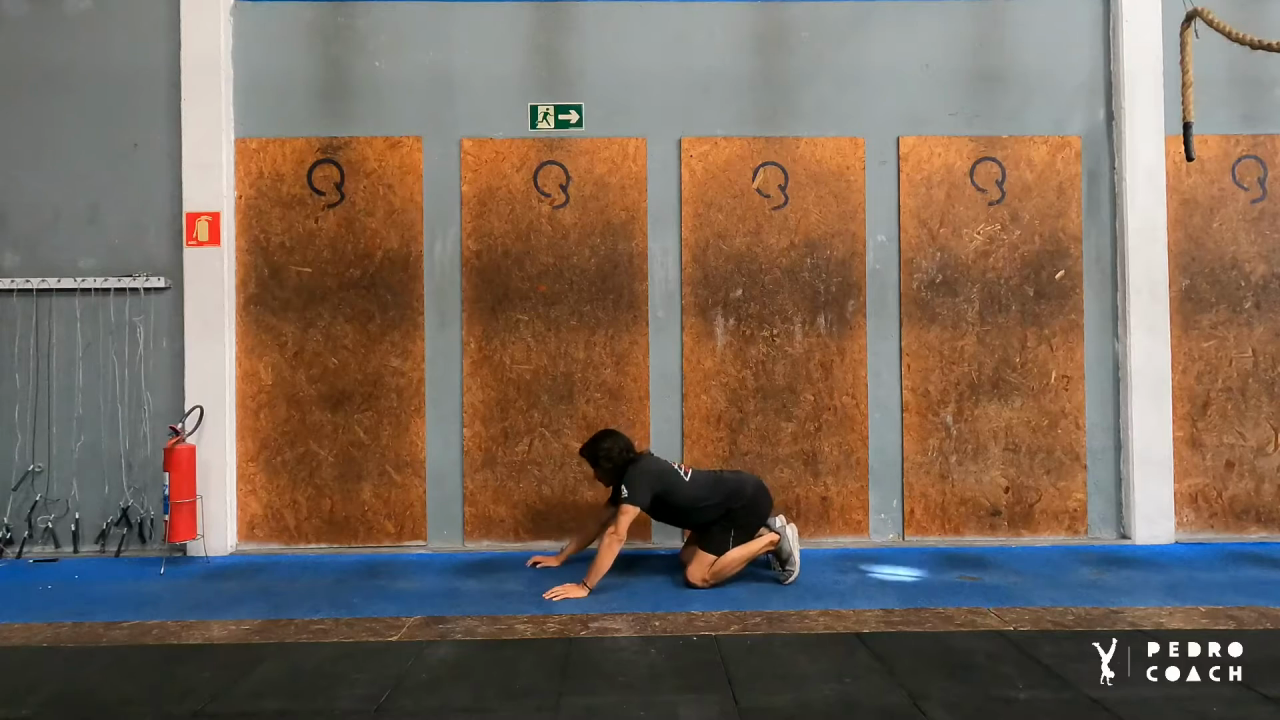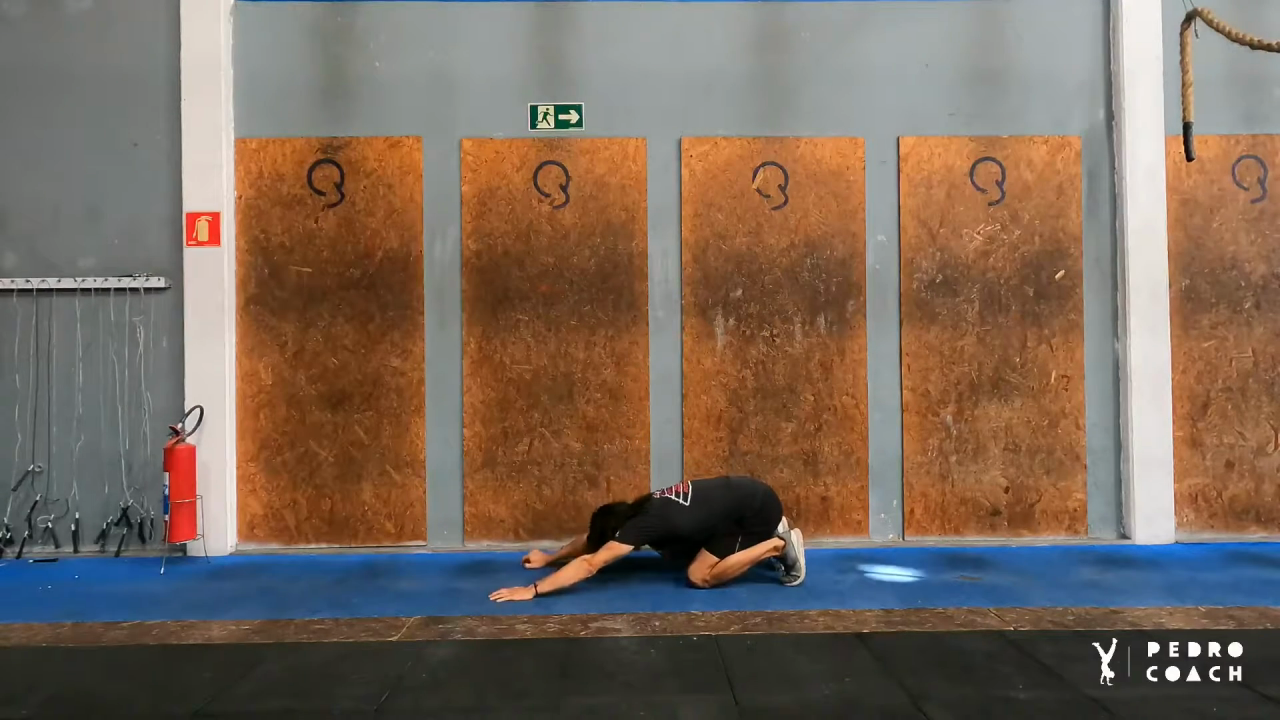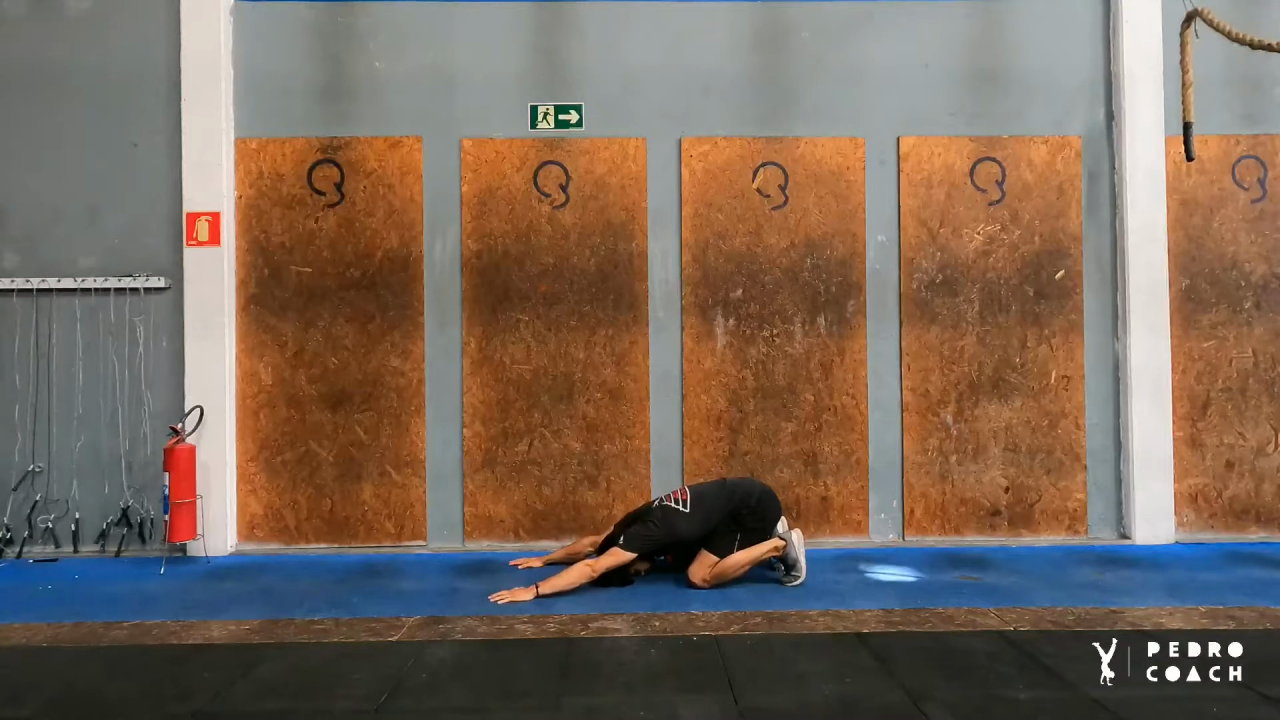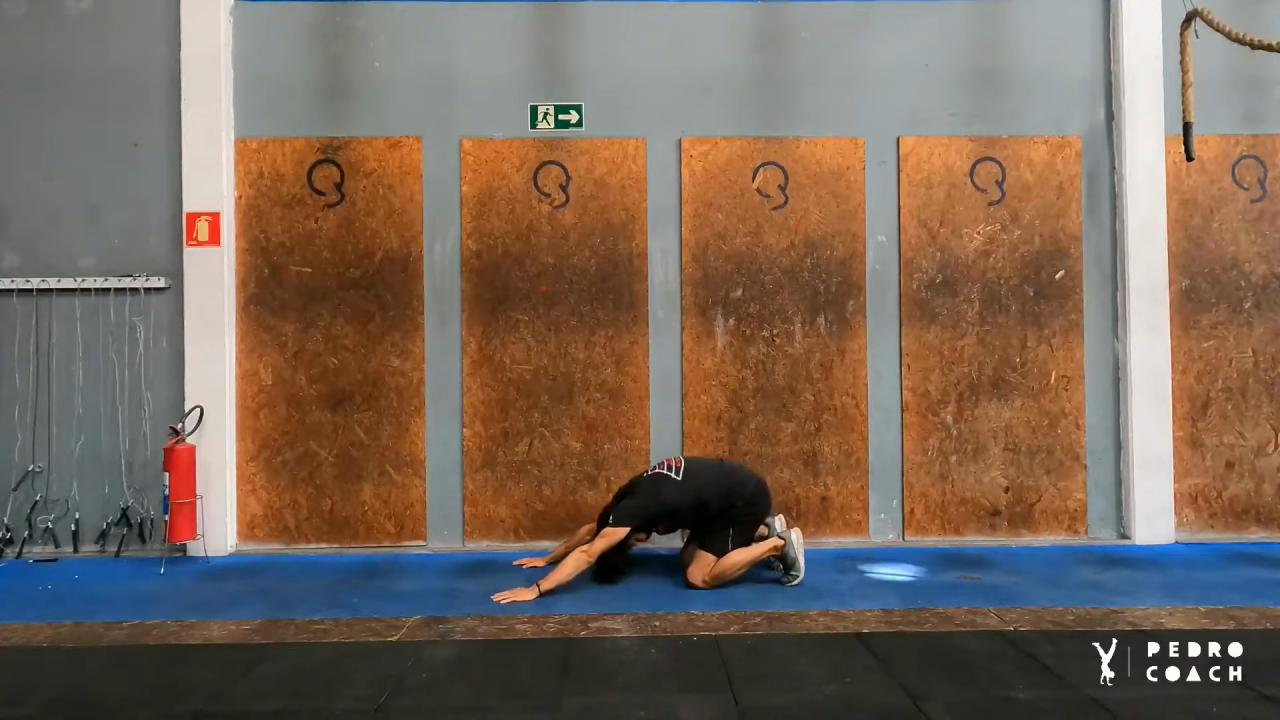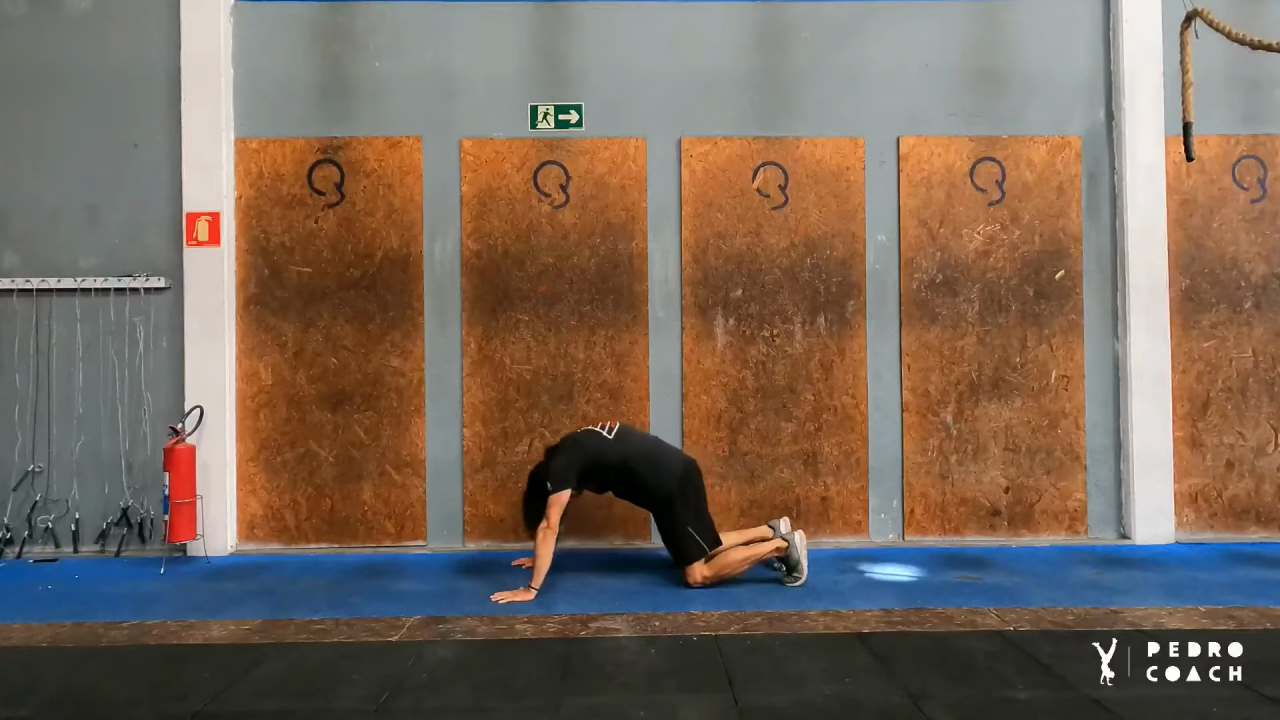
dt=1s
person 1, frame 1
left shoulder: (638, 476)
right shoulder: (632, 473)
left elbow: (615, 536)
right elbow: (600, 523)
left wrist: (584, 587)
right wrist: (560, 557)
left hip: (746, 500)
right hip: (735, 492)
left knee: (698, 576)
right knee: (688, 557)
left ankle: (774, 539)
right ankle: (766, 528)
person 1, frame 2
left shoulder: (643, 525)
right shoulder: (641, 511)
left elbow: (590, 564)
right elbow: (592, 538)
left wrist: (532, 590)
right wrist: (549, 558)
left hip: (756, 507)
right hip: (746, 495)
left knee: (700, 576)
right knee: (691, 557)
left ankle: (779, 545)
right ankle: (771, 534)
person 1, frame 3
left shoulder: (649, 532)
right shoulder: (640, 520)
left elbow: (592, 568)
right elbow: (592, 543)
left wrist: (534, 590)
right wrist: (543, 559)
left hip: (754, 505)
right hip: (741, 495)
left knee: (700, 575)
right knee: (696, 559)
left ankle: (780, 544)
right ankle: (770, 533)
person 1, frame 4
left shoulder: (633, 508)
right shoulder: (633, 497)
left elbow: (588, 554)
right elbow: (589, 530)
left wrist: (536, 590)
right wrist: (548, 559)
left hip: (745, 498)
right hip: (730, 491)
left knee: (699, 576)
right knee: (689, 558)
left ankle: (779, 544)
right ankle: (766, 529)
person 1, frame 5
left shoulder: (560, 466)
right shoulder: (570, 454)
left elbow: (548, 527)
right elbow: (552, 526)
left wrist: (532, 588)
right wrist: (539, 559)
left hip: (672, 483)
right hip: (673, 474)
left knee: (698, 575)
right knee: (700, 549)
left ankle: (782, 546)
right ankle: (772, 531)
